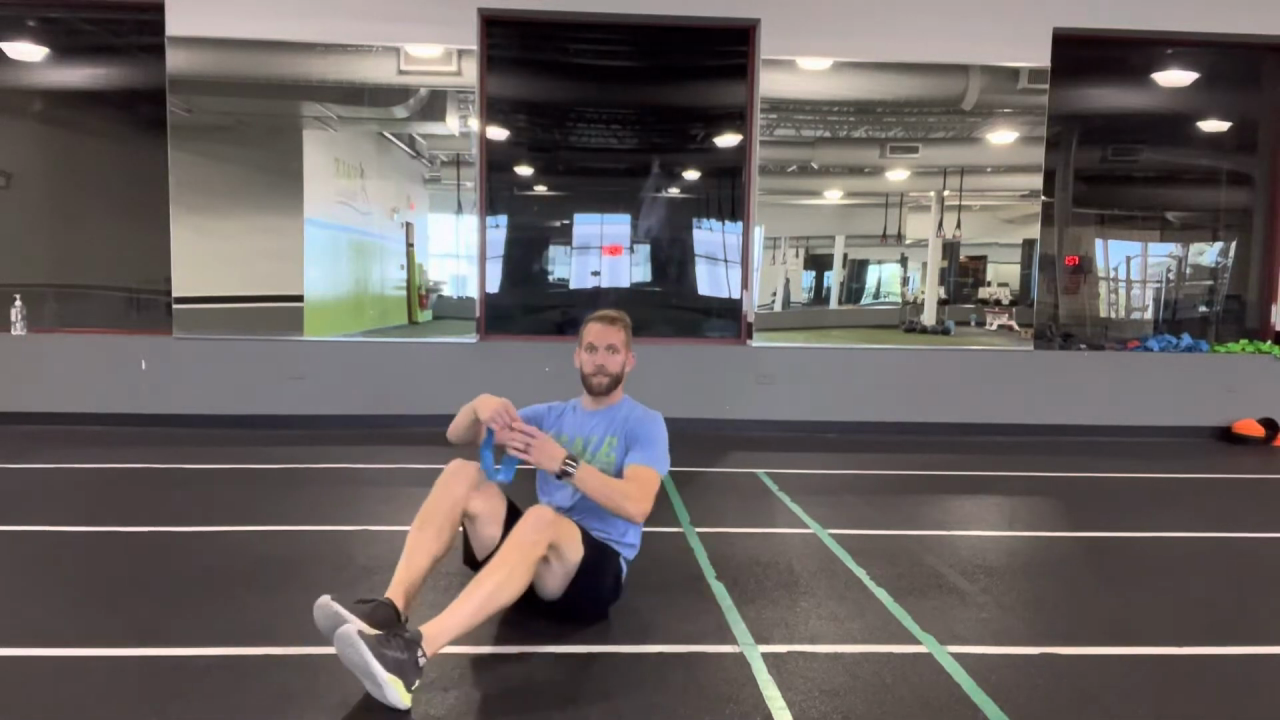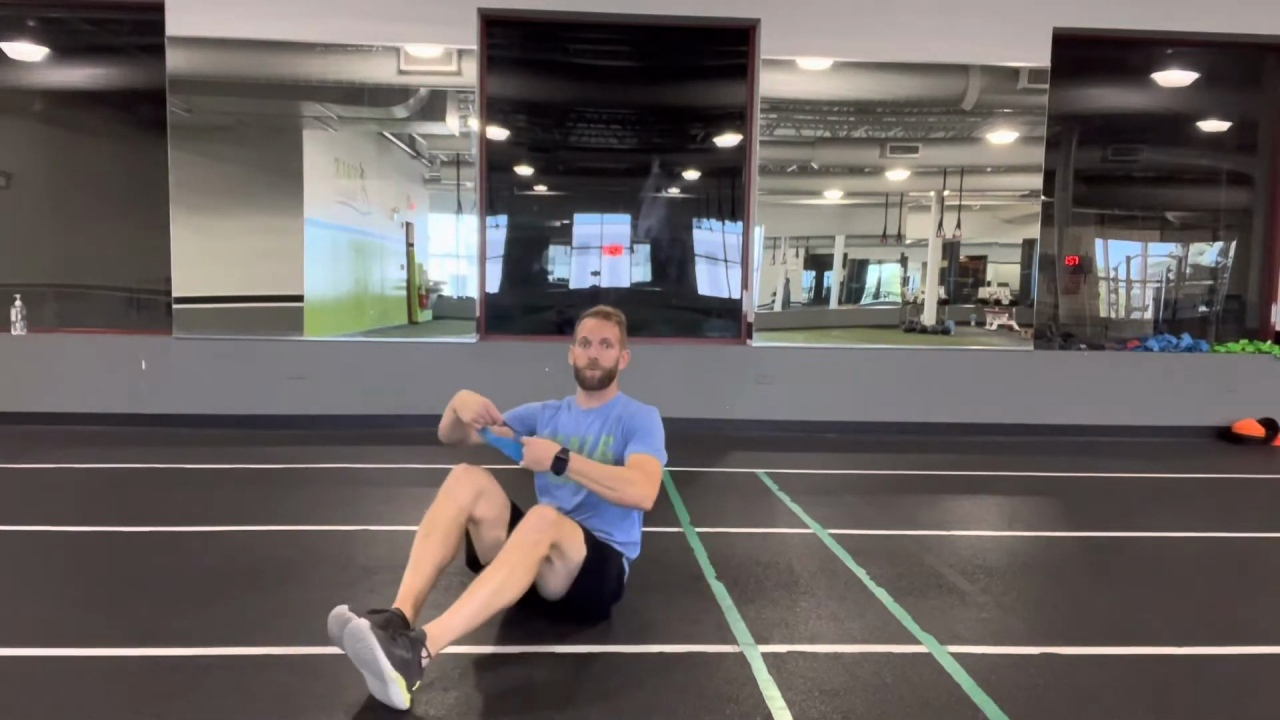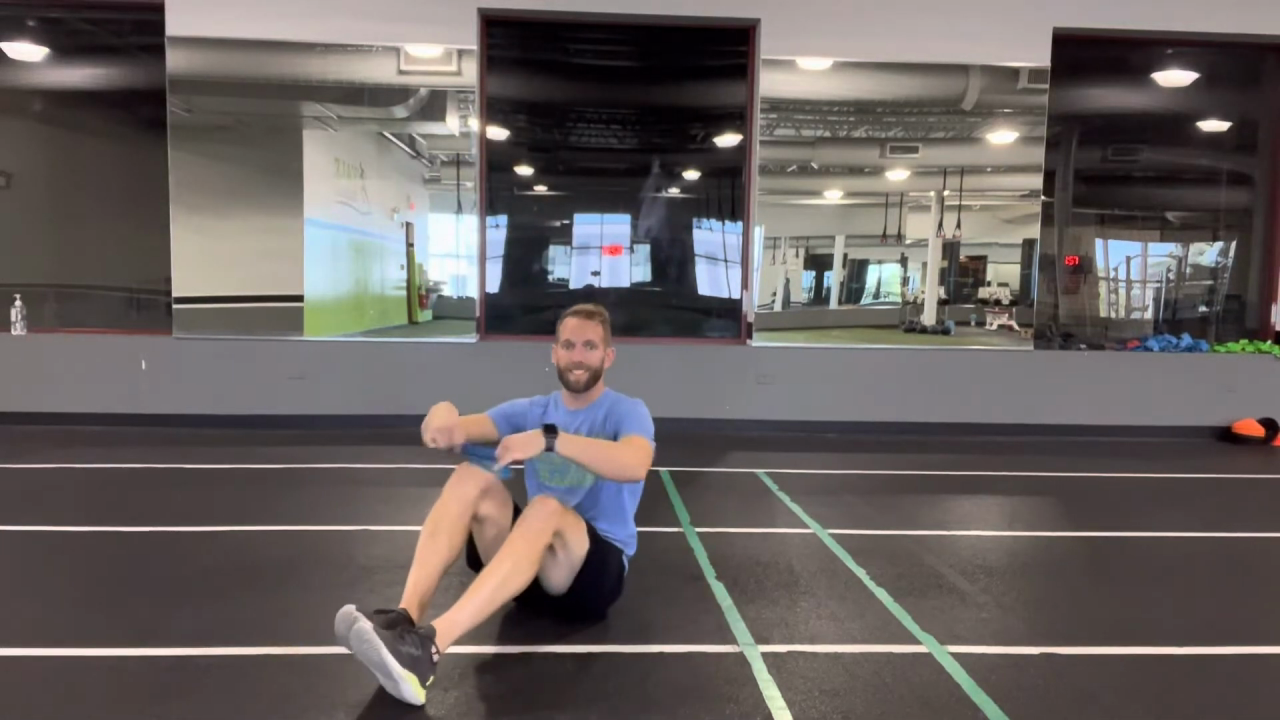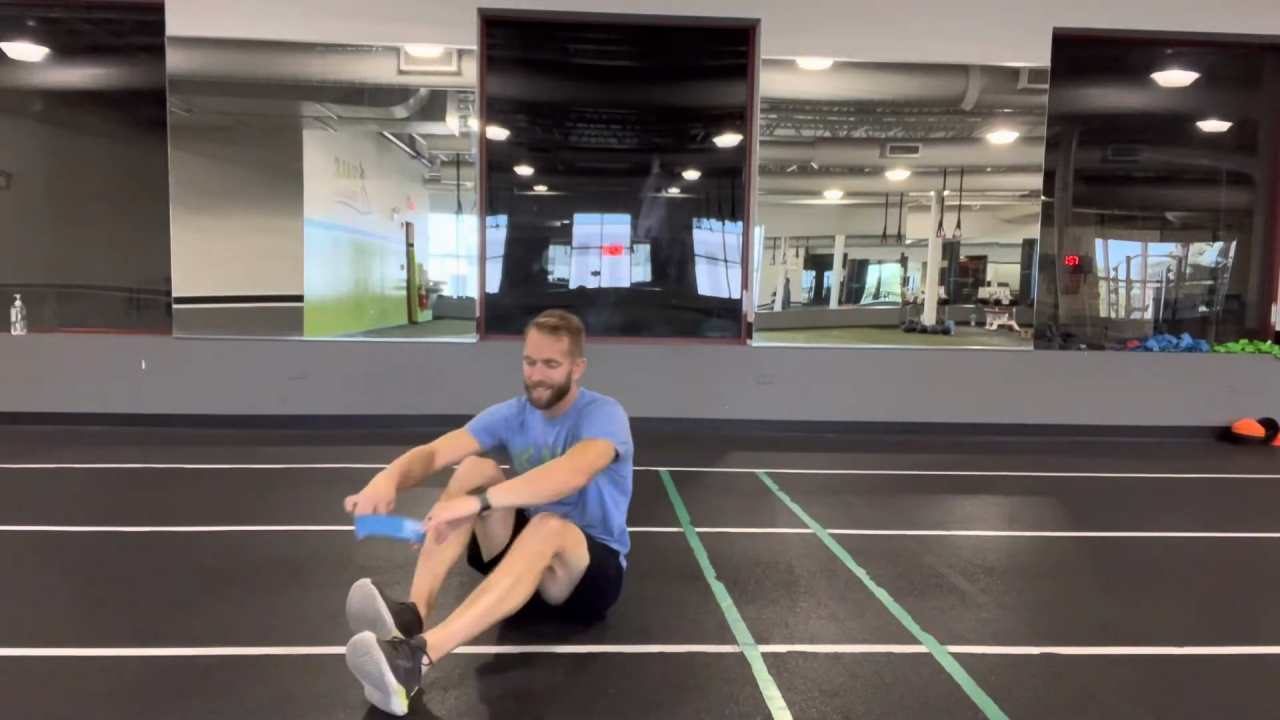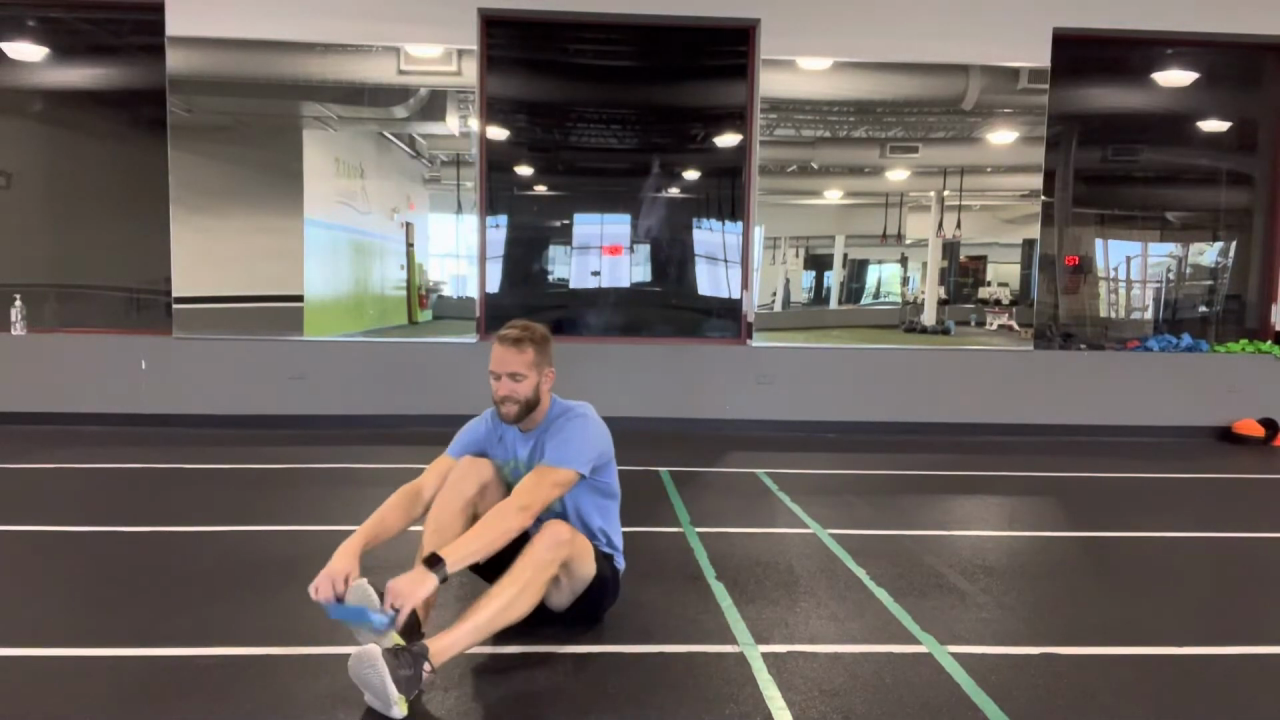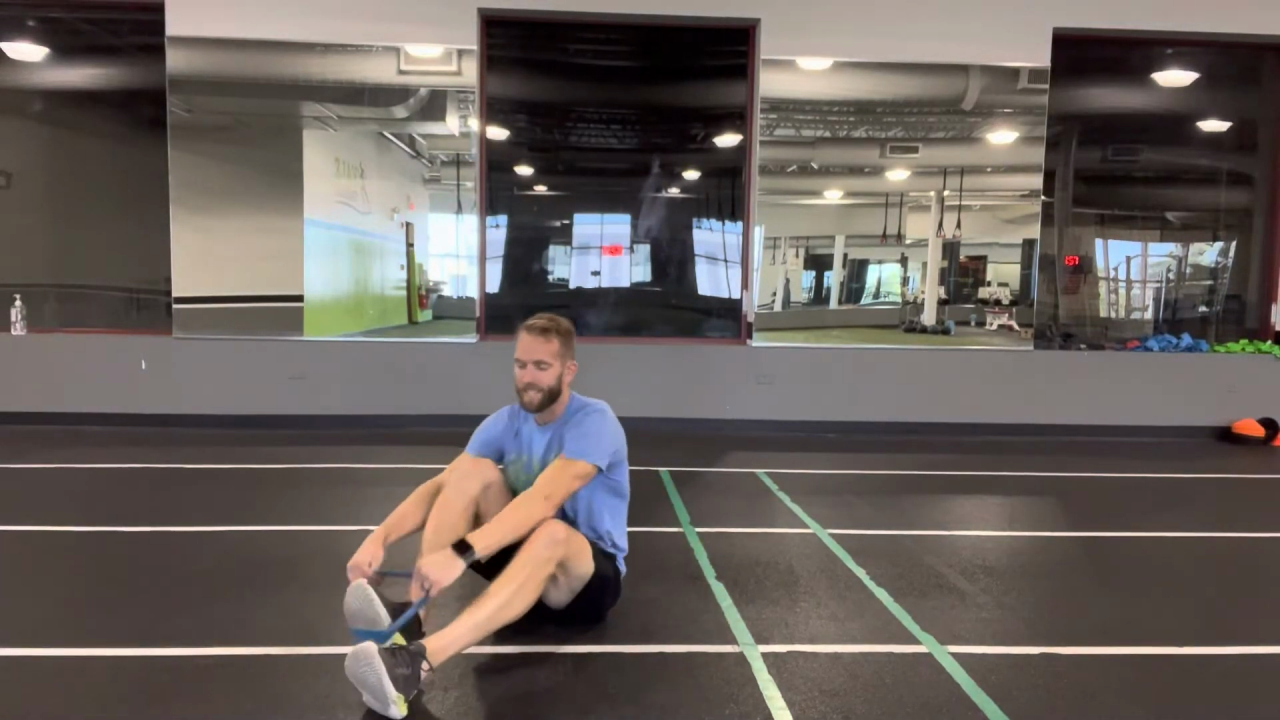
dt=0.3s
person 1, frame 1
left shoulder: (645, 424)
right shoulder: (551, 416)
left elbow: (636, 506)
right elbow: (459, 435)
left wrist: (564, 464)
right wrist: (479, 406)
left hip: (597, 568)
right hip: (532, 557)
left knee: (541, 519)
right knee: (463, 474)
left ankle: (414, 651)
right ankle: (389, 610)
person 1, frame 2
left shoulder: (640, 419)
right shoulder: (546, 414)
left elbow: (642, 493)
right elbow: (452, 436)
left wrist: (560, 460)
right wrist: (460, 403)
left hip: (599, 568)
right hip: (534, 556)
left knee: (544, 519)
right knee: (468, 479)
left ankle: (418, 650)
right ankle: (399, 617)
person 1, frame 3
left shoulder: (627, 412)
right shoulder: (531, 410)
left elbow: (635, 466)
right elbow: (459, 431)
left wrist: (550, 439)
right wrist: (443, 415)
left hip: (595, 568)
right hip: (531, 560)
left knee: (546, 508)
right knee: (471, 477)
left ankle: (426, 646)
right ankle: (406, 617)
person 1, frame 4
left shoulder: (603, 415)
right shoulder: (511, 415)
left elbow: (572, 475)
right elbow: (435, 453)
left wrist: (478, 500)
right wrist: (390, 477)
left hip: (592, 569)
right hip: (528, 558)
left knee: (548, 527)
right knee: (473, 468)
left ankle: (418, 655)
right ankle: (412, 615)
person 1, frame 5
left shoulder: (578, 427)
right shoulder: (487, 426)
left elbow: (521, 510)
right elbow: (419, 492)
left wrist: (432, 568)
right wrist: (352, 548)
left hip: (588, 574)
right hip: (520, 558)
left knee: (556, 534)
right knee: (471, 468)
left ankle: (420, 661)
right ankle: (410, 621)
person 1, frame 6
left shoulder: (595, 423)
right shoulder: (505, 423)
left elbow: (544, 501)
right elbow: (441, 487)
left wrist: (460, 553)
right wrist: (379, 538)
left hip: (591, 573)
right hip: (524, 559)
left knee: (553, 534)
right knee: (473, 470)
left ankle: (418, 662)
right ankle: (410, 618)
